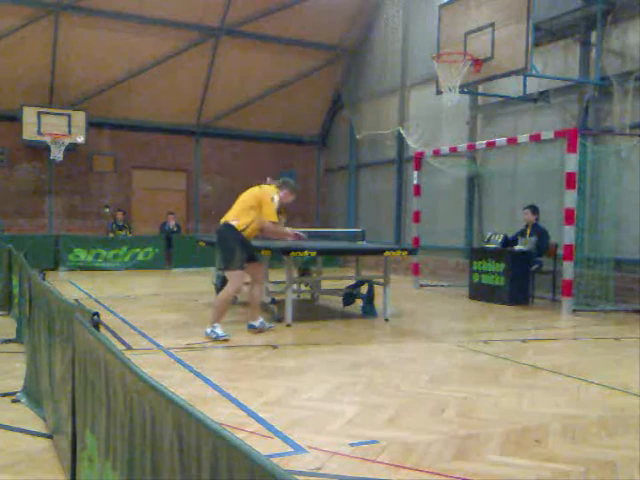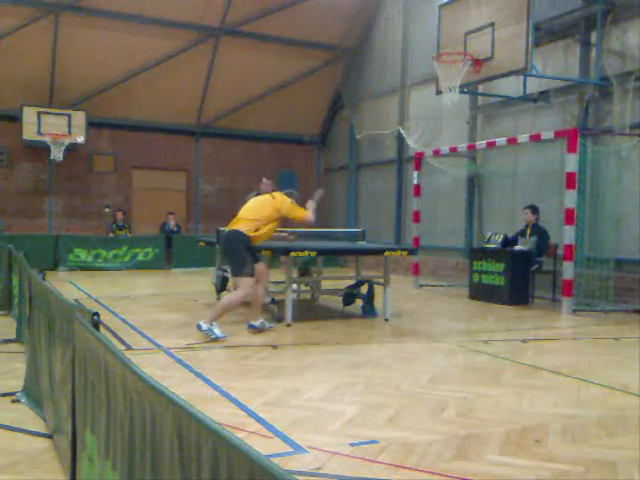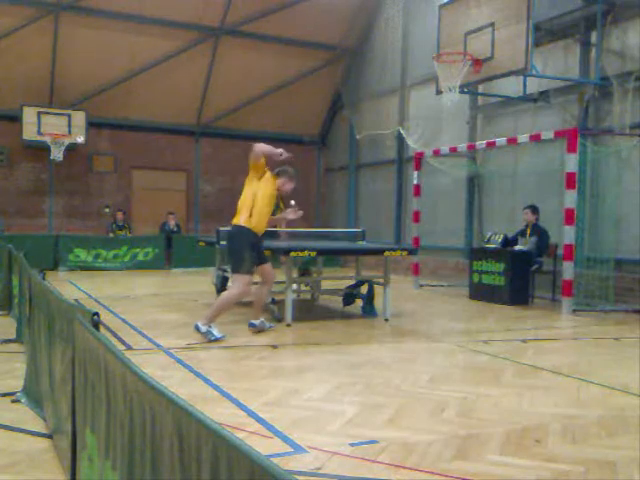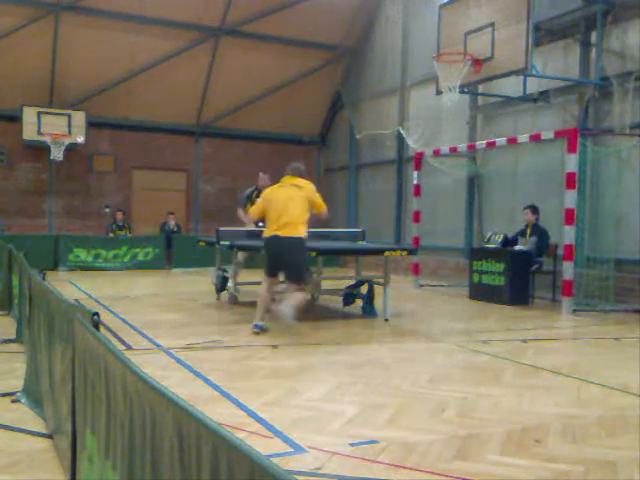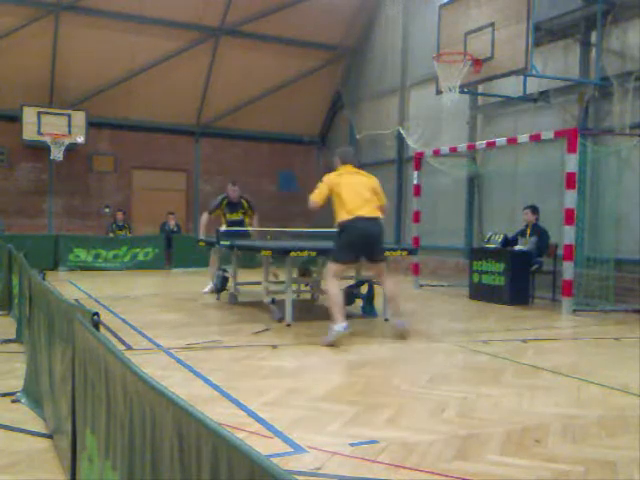
dt=0.5s
person 1, frame 1
left shoulder: (265, 192)
right shoulder: (272, 195)
left elbow: (260, 227)
right elbow: (268, 226)
left wrist: (285, 234)
right wrist: (289, 234)
left hip: (238, 236)
right hip: (231, 235)
left knee: (258, 276)
right knee: (236, 283)
left ankle: (255, 321)
right ankle: (213, 326)
person 1, frame 2
left shoulder: (268, 200)
right shoulder: (284, 202)
right elbow: (309, 218)
right wrist: (311, 206)
left hip: (239, 240)
right hip: (237, 242)
left knee: (262, 276)
right knee: (244, 291)
left ankle: (256, 321)
right ankle: (207, 324)
person 1, frame 3
left shoulder: (271, 189)
right shoulder: (260, 175)
right elbow: (256, 149)
left wrist: (283, 217)
right wrist: (277, 152)
left hip: (252, 237)
right hip: (242, 235)
left knee: (269, 279)
right knee: (241, 288)
left ankle: (256, 320)
right ankle: (205, 324)
person 1, frame 4
left shoulder: (269, 191)
right shoulder: (307, 187)
left elbow: (252, 217)
right elbow: (323, 214)
left wrist: (258, 203)
left hip: (271, 242)
right hip: (293, 243)
left knee: (269, 283)
right knee: (298, 292)
left ankle: (258, 322)
right ankle: (285, 308)
person 1, frame 5
left shoulder: (331, 177)
right shoulder: (370, 178)
left elbow: (313, 203)
right elbow: (383, 207)
left wrist: (311, 197)
left hip: (350, 228)
right hip: (374, 226)
left knee: (331, 278)
right knee: (383, 277)
left ankle: (339, 324)
right ankle: (398, 321)
